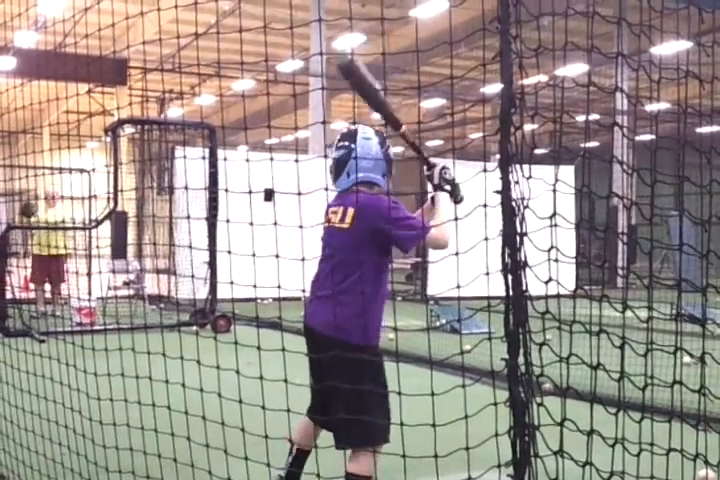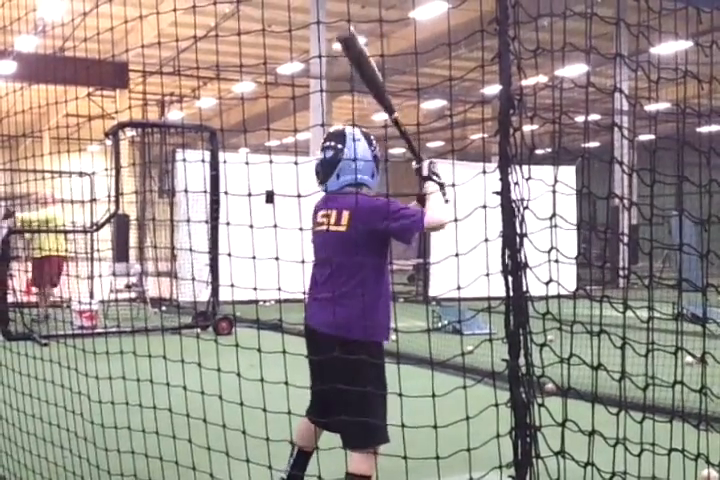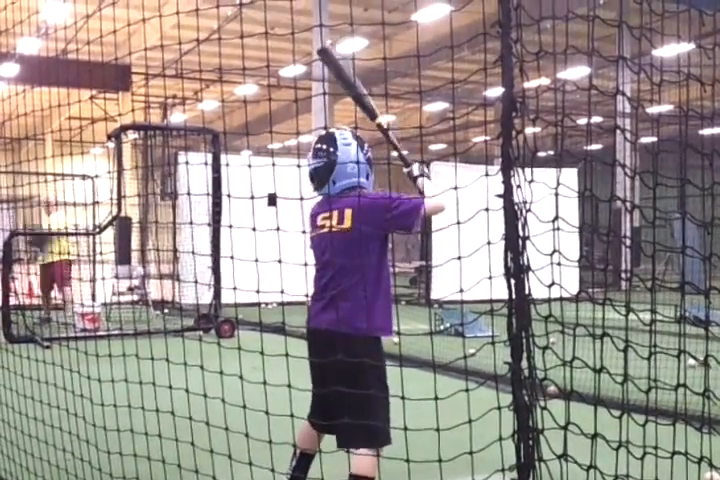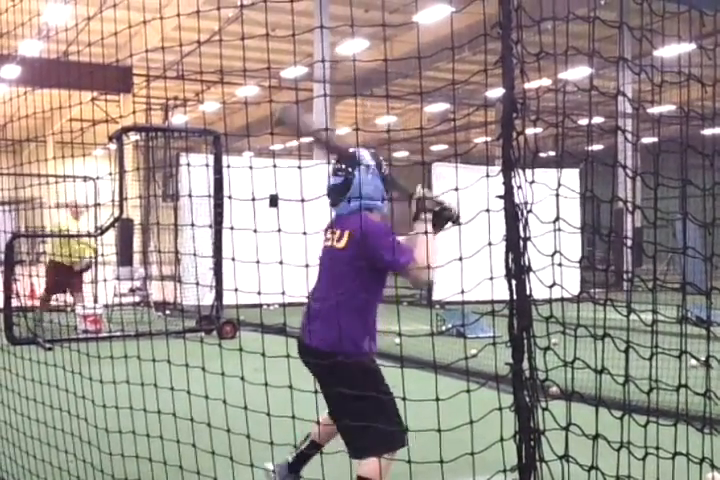
dt=0.4s
person 1, frame 1
left shoulder: (338, 205)
right shoulder: (377, 207)
left elbow: (406, 225)
right elbow: (439, 238)
left wrist: (435, 198)
right wrist: (443, 191)
left hip: (319, 323)
right hip: (351, 332)
left knee: (321, 408)
right knee: (368, 432)
person 1, frame 2
left shoulder: (323, 208)
right shoulder: (372, 208)
right elbow: (436, 220)
left wrist: (422, 195)
right wrist: (431, 182)
left hip: (319, 327)
right hip: (355, 333)
left knee: (320, 410)
right knee: (367, 432)
person 1, frame 3
left shoulder: (319, 212)
right shoulder: (371, 206)
right elbow: (436, 204)
left wrist: (408, 195)
right wrist: (421, 178)
left hip: (321, 330)
right hip: (356, 333)
left knee: (321, 414)
right knee: (368, 433)
person 1, frame 4
left shoulder: (339, 225)
right shoulder: (370, 229)
left elbow: (396, 251)
right elbow: (421, 274)
left wrist: (429, 221)
right wrist: (424, 219)
left hip: (315, 340)
right hip: (343, 348)
left knee: (348, 411)
right knee: (383, 439)
person 2, frame 1
left shoulder: (60, 211)
right shoulder: (40, 211)
left elbow: (53, 220)
left wrist: (37, 214)
left hip: (56, 252)
right hip: (39, 252)
left knee: (56, 282)
right knee: (38, 281)
left ankle: (56, 309)
right ankle: (40, 309)
person 2, frame 2
left shoulder: (54, 212)
right shoulder: (41, 215)
left elbow: (35, 217)
right elbow: (32, 234)
left wrist: (18, 216)
left hip: (54, 254)
right hip: (38, 254)
left knee: (47, 283)
right knee: (39, 285)
left ankle: (43, 311)
right ankle: (43, 313)
person 2, frame 3
left shoulder: (58, 217)
right shoulder: (47, 221)
left elbow: (55, 228)
left wrist: (46, 235)
left hip: (60, 258)
right hip: (46, 260)
left knee: (64, 285)
right knee: (45, 290)
right ankle: (46, 315)
person 2, frame 4
right shoulder: (65, 221)
left elbow: (89, 245)
right elbow: (70, 233)
left wrist: (86, 261)
right wrist: (89, 243)
left hip: (75, 265)
right hip: (57, 262)
left knee: (78, 293)
right knee: (49, 291)
left ankle: (81, 322)
right ankle: (40, 313)
